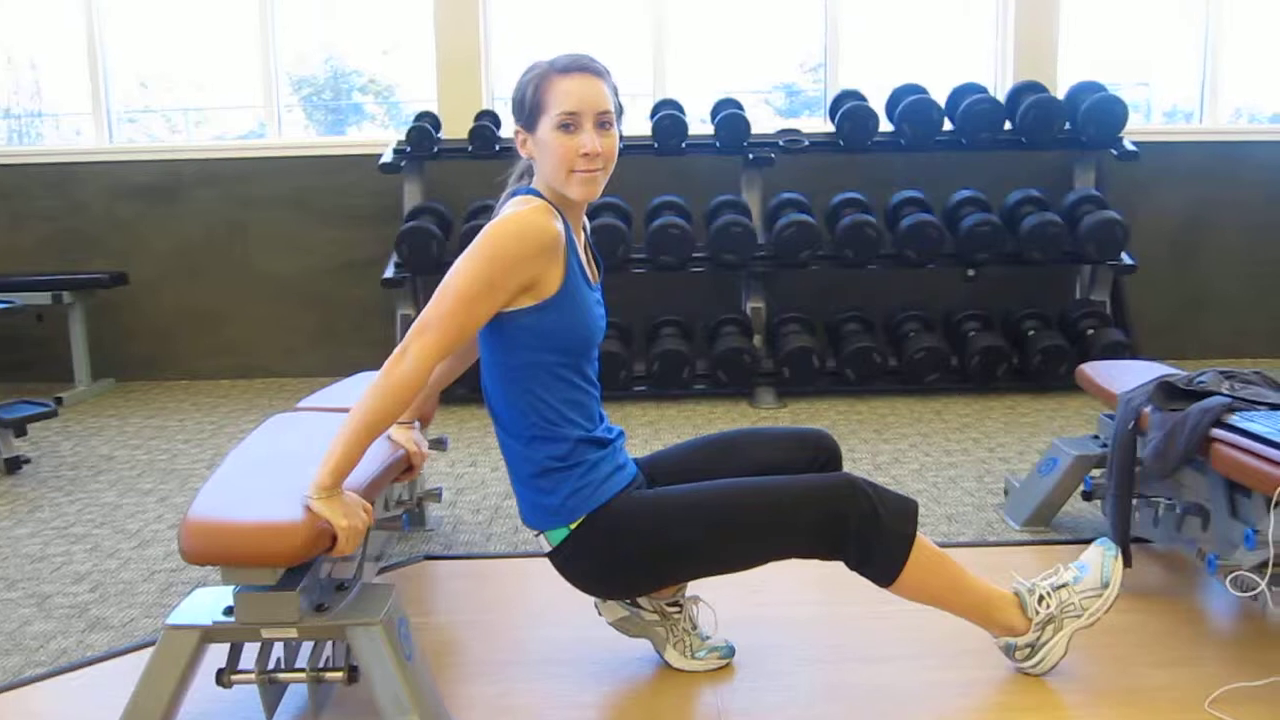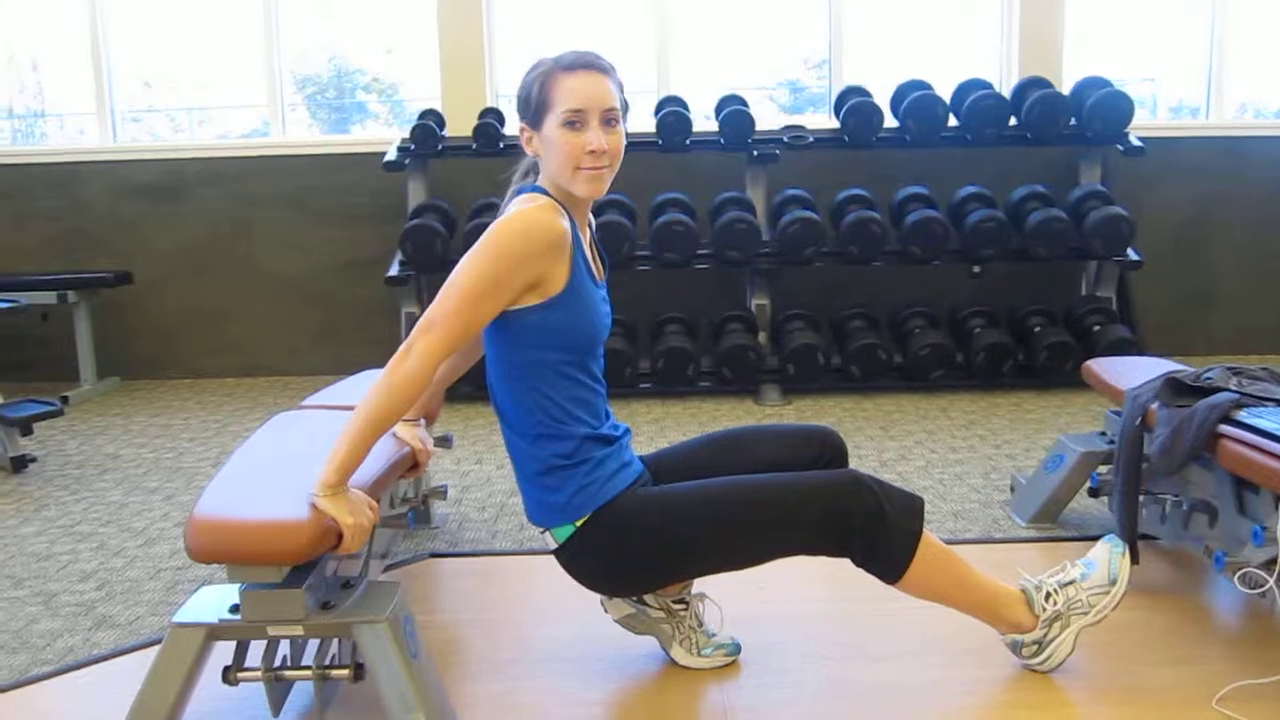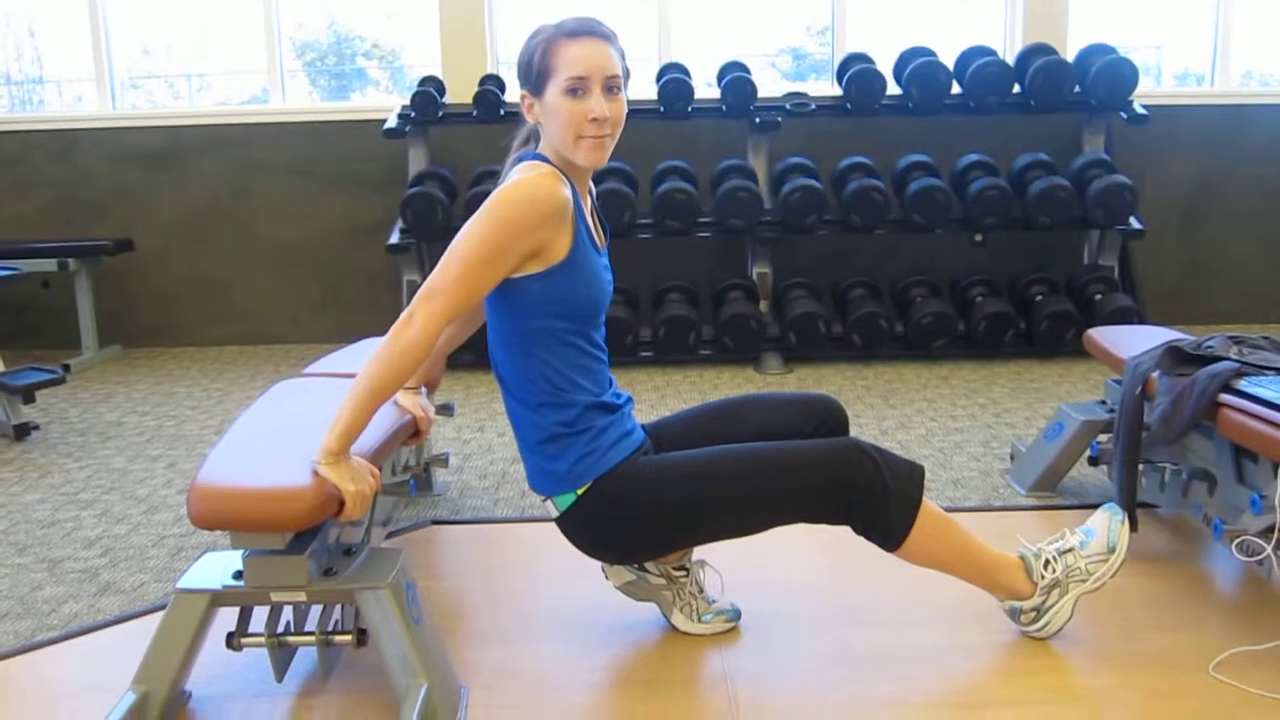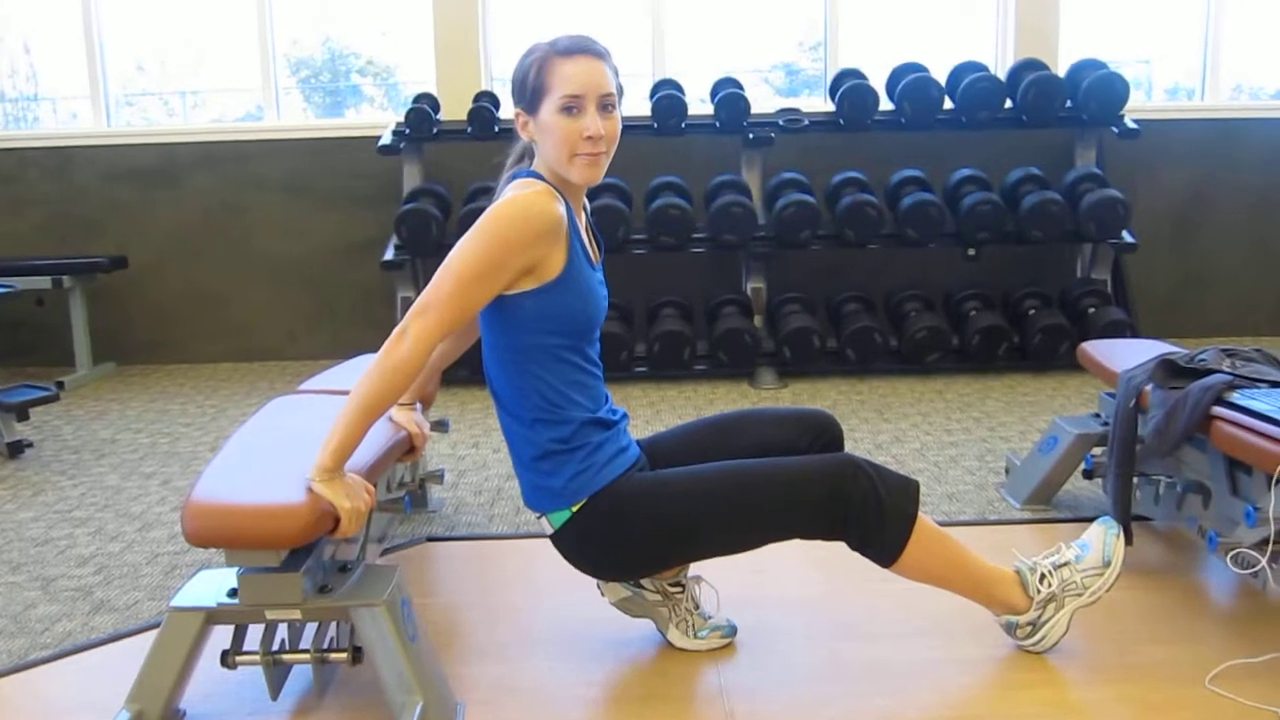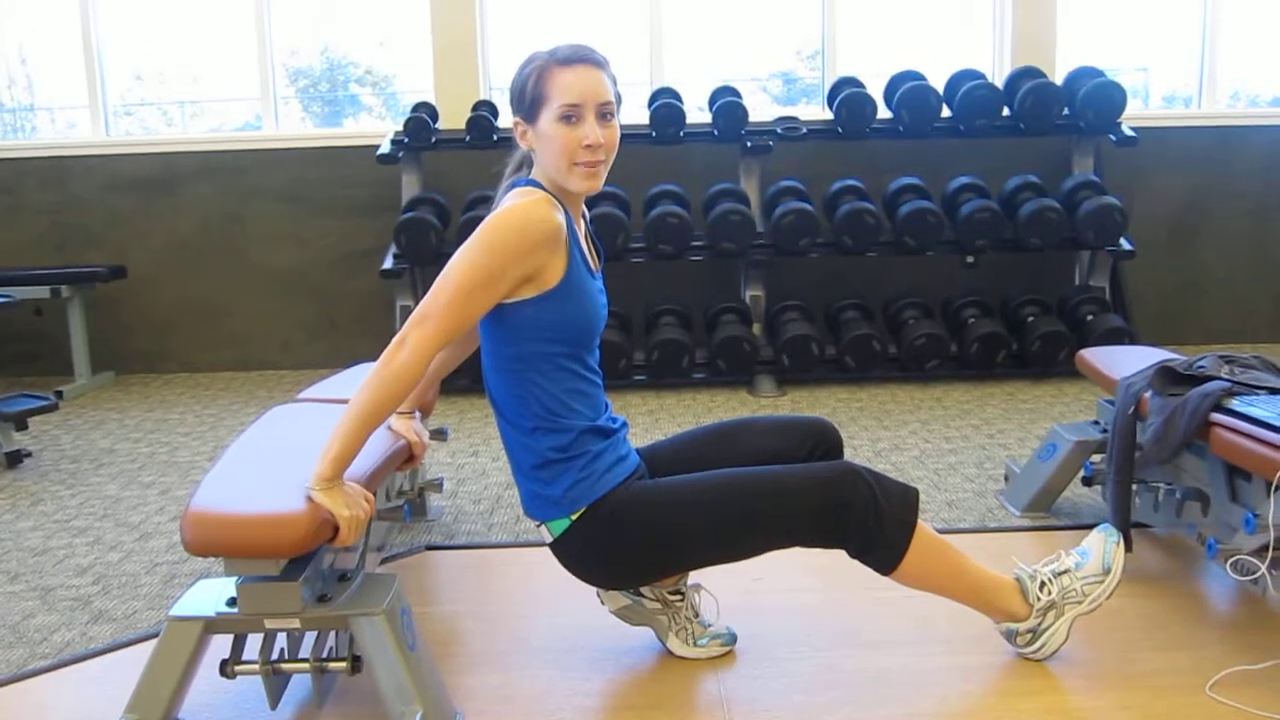
dt=0.4s
person 1, frame 1
left shoulder: (566, 222)
right shoulder: (528, 226)
left elbow: (471, 336)
right elbow: (419, 347)
left wrist: (413, 420)
right wrist: (329, 489)
left hip: (614, 485)
right hip: (594, 526)
left knee: (812, 453)
right knee: (844, 505)
left ankle: (655, 596)
right ankle: (1022, 621)
person 1, frame 2
left shoulder: (570, 219)
right shoulder: (534, 224)
left elbow: (470, 333)
right elbow: (425, 345)
left wrist: (418, 418)
right wrist: (334, 489)
left hip: (617, 484)
right hip: (597, 524)
left knee: (818, 450)
right knee: (852, 505)
left ankle: (660, 594)
right ankle: (1028, 618)
person 1, frame 3
left shoulder: (570, 187)
right shoulder: (535, 192)
left elbow: (475, 302)
right elbow: (425, 314)
left wrist: (419, 386)
right wrist: (335, 455)
left hip: (621, 451)
right hip: (600, 491)
left knee: (819, 418)
right knee: (850, 471)
left ankle: (662, 560)
right ankle: (1028, 585)
person 1, frame 4
left shoulder: (565, 204)
right shoulder: (530, 210)
left elbow: (467, 315)
right elbow: (418, 330)
left wrist: (413, 402)
right wrist: (329, 472)
left hip: (615, 467)
right hip: (594, 509)
left knee: (814, 433)
right knee: (847, 489)
left ankle: (658, 578)
right ankle: (1023, 599)
person 1, frame 5
left shoulder: (564, 212)
right shoulder: (528, 217)
left elbow: (467, 325)
right elbow: (416, 338)
left wrist: (413, 410)
right wrist: (329, 481)
left hip: (616, 475)
right hip: (595, 516)
left knee: (813, 441)
right knee: (845, 494)
left ankle: (657, 585)
right ankle: (1023, 606)
